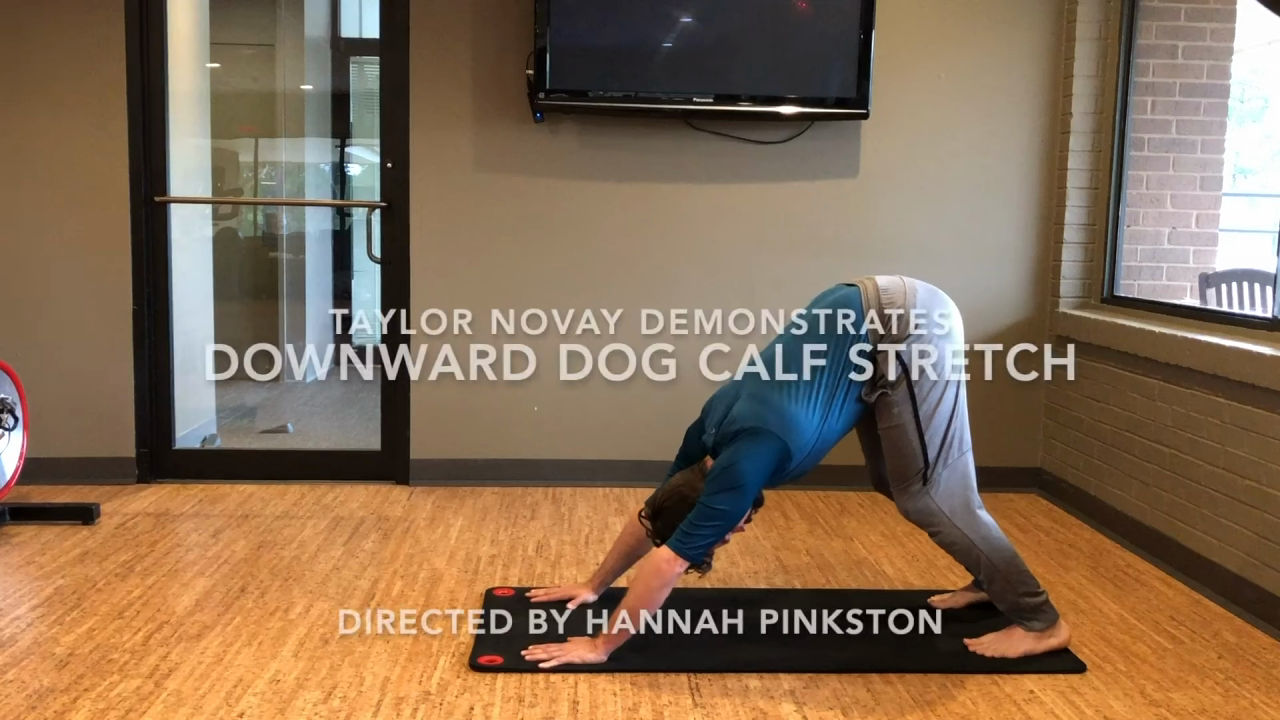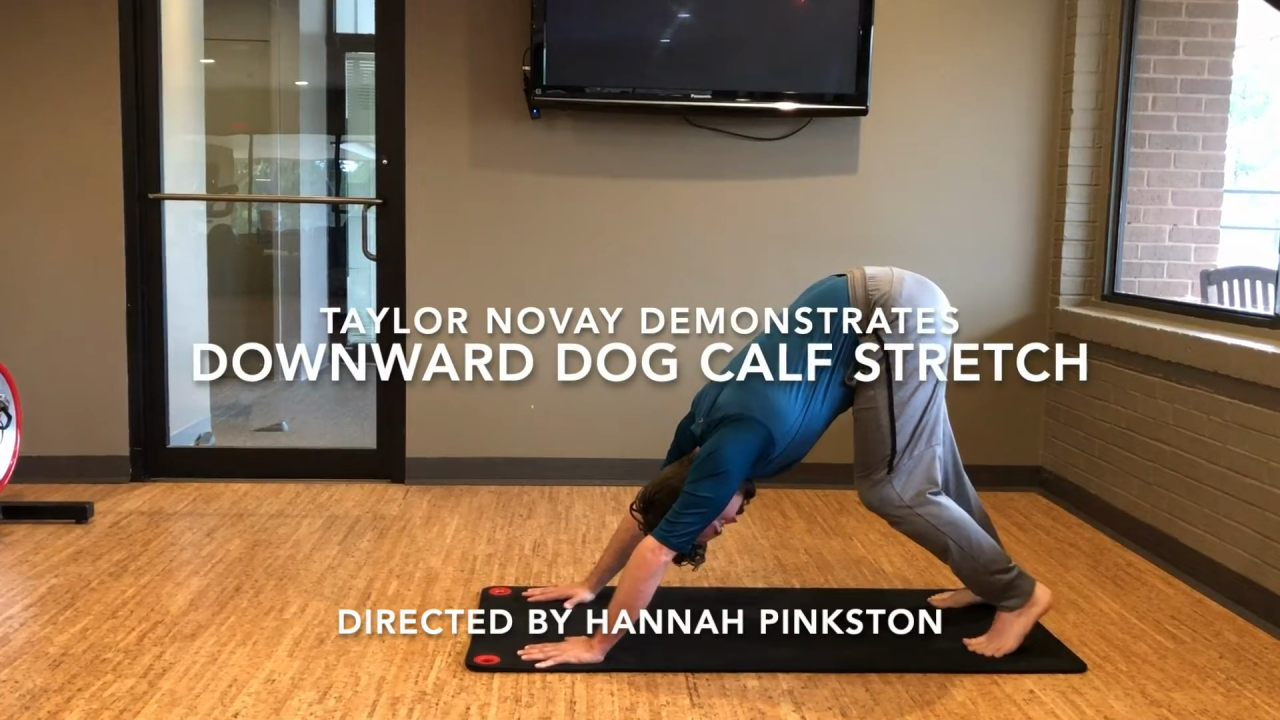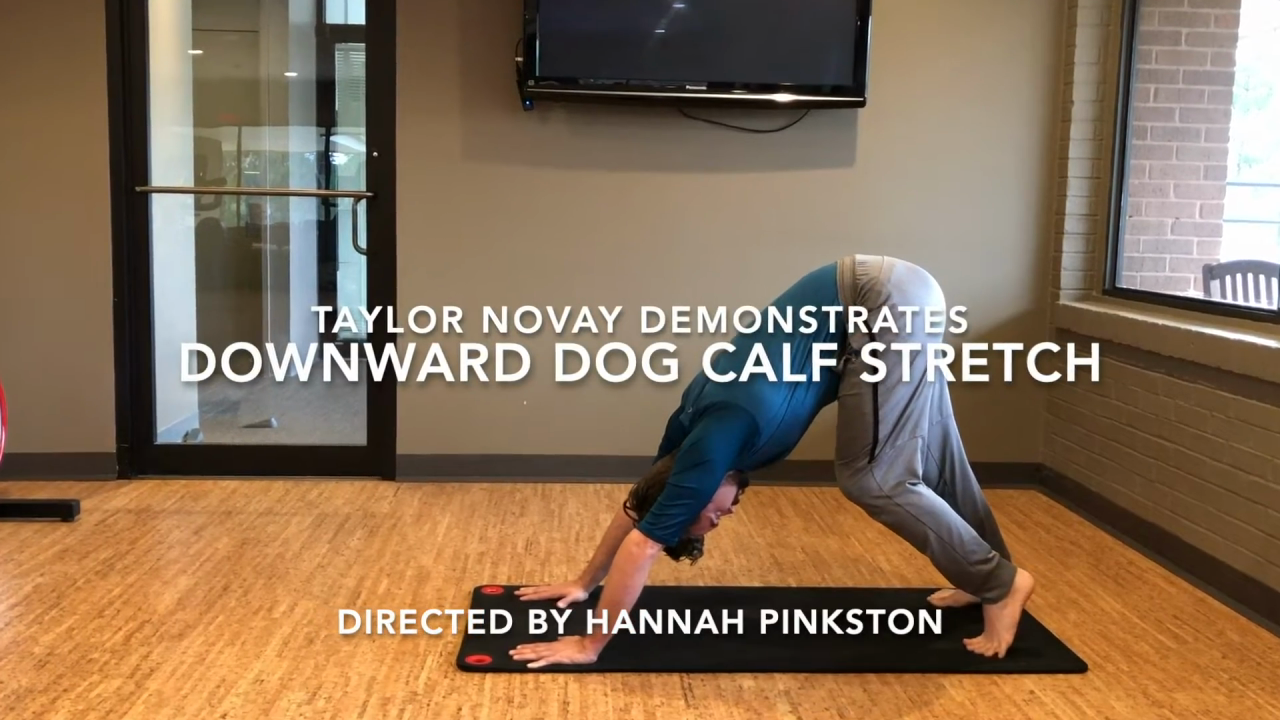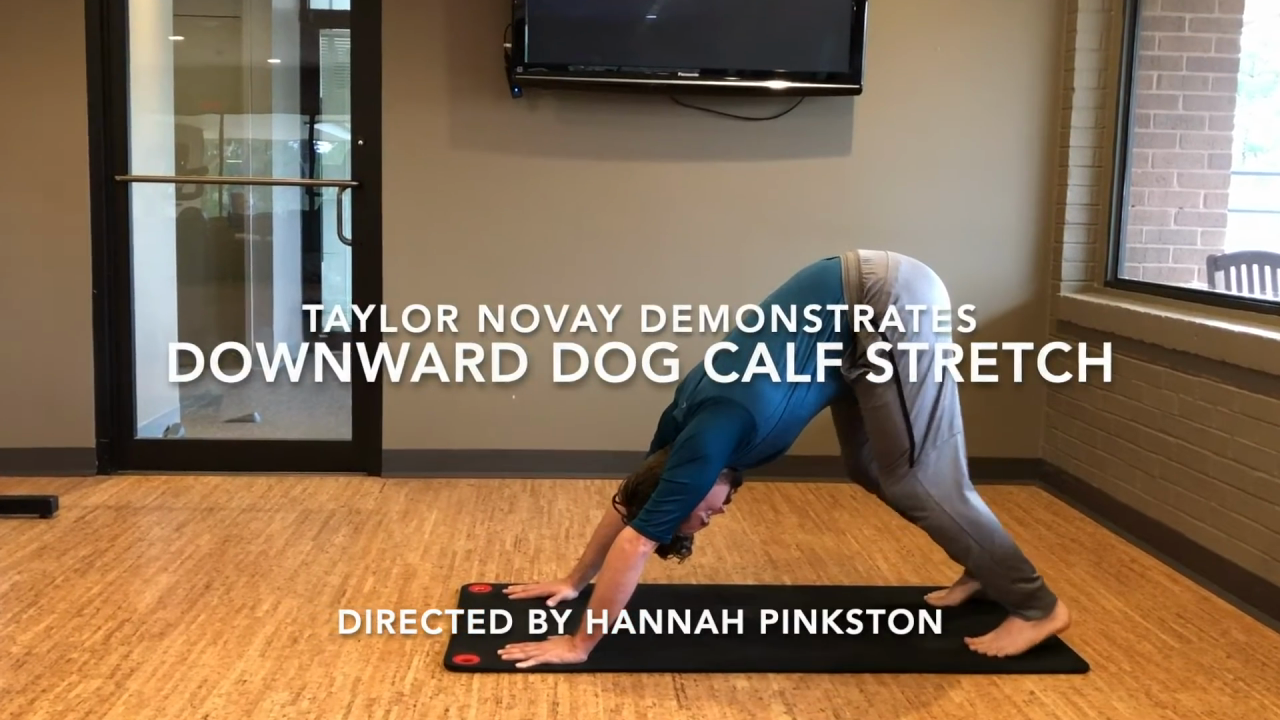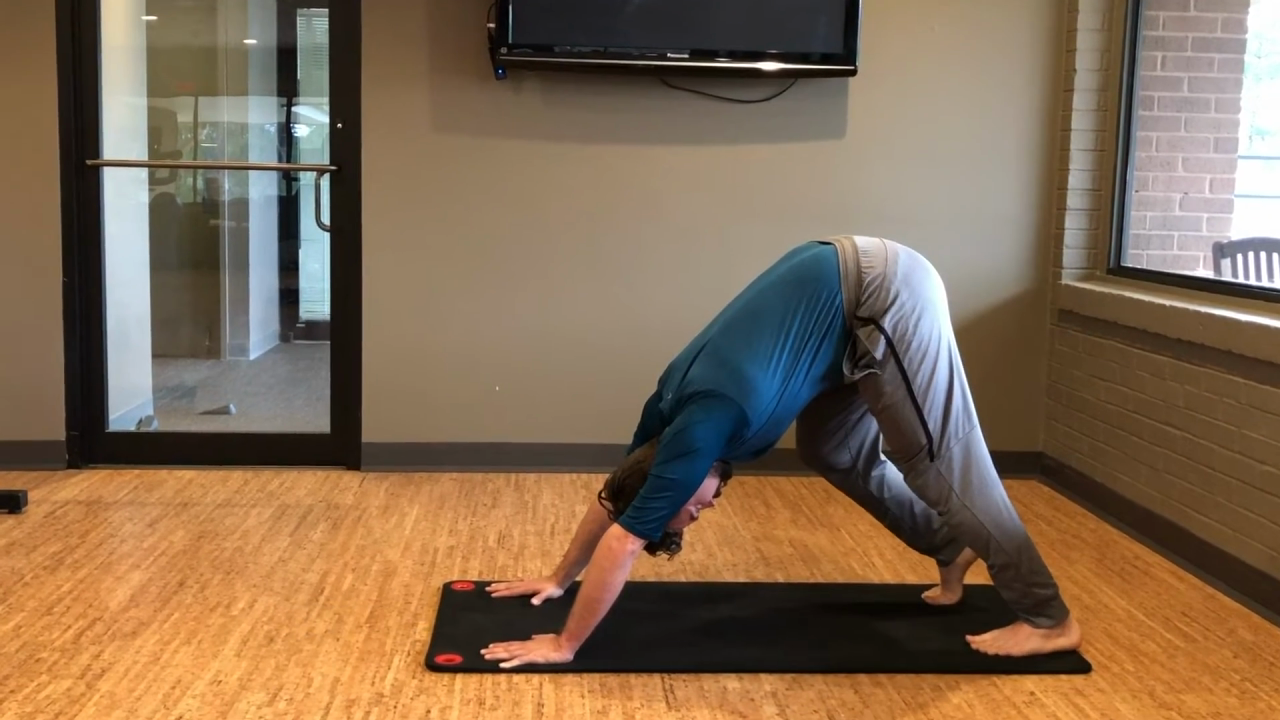
dt=1s
person 1, frame 1
left shoulder: (745, 461)
right shoulder: (709, 432)
left elbow: (668, 561)
right elbow: (654, 513)
left wrist: (602, 646)
right wrist: (593, 585)
left hip: (907, 328)
right hip: (876, 316)
left knee: (928, 496)
right knee: (894, 481)
left ankle: (1038, 621)
right ankle: (992, 580)
person 1, frame 2
left shoulder: (728, 452)
right shoulder: (701, 428)
left elbow: (655, 551)
right elbow: (646, 509)
left wrist: (598, 646)
right wrist: (591, 584)
left hip: (895, 314)
right hip: (881, 308)
left knee: (892, 489)
right knee: (930, 470)
left ankle: (1018, 595)
right ankle: (988, 579)
person 1, frame 3
left shoulder: (712, 445)
right shoulder: (692, 422)
left elbow: (641, 544)
right elbow: (637, 505)
left wrist: (589, 645)
right wrist: (584, 583)
left hip: (886, 301)
right hip: (888, 296)
left knee: (873, 478)
right knee: (933, 463)
left ankle: (1001, 583)
right ankle: (983, 576)
person 1, frame 4
left shoulder: (710, 438)
right shoulder: (686, 416)
left elbow: (635, 543)
right elbow: (629, 502)
left wrist: (580, 645)
right wrist: (574, 581)
left hip: (891, 301)
right hip: (863, 298)
left knee: (916, 478)
right knee: (872, 466)
left ankle: (1036, 607)
right ankle: (984, 566)
person 1, frame 5
left shoulder: (700, 429)
right shoulder: (670, 406)
left elbow: (623, 541)
right elbow: (613, 494)
left wrist: (564, 645)
right wrist: (558, 578)
left hip: (884, 293)
right hip: (846, 282)
left knee: (938, 464)
right knee: (835, 457)
left ankle: (1048, 618)
right ankle: (952, 548)
